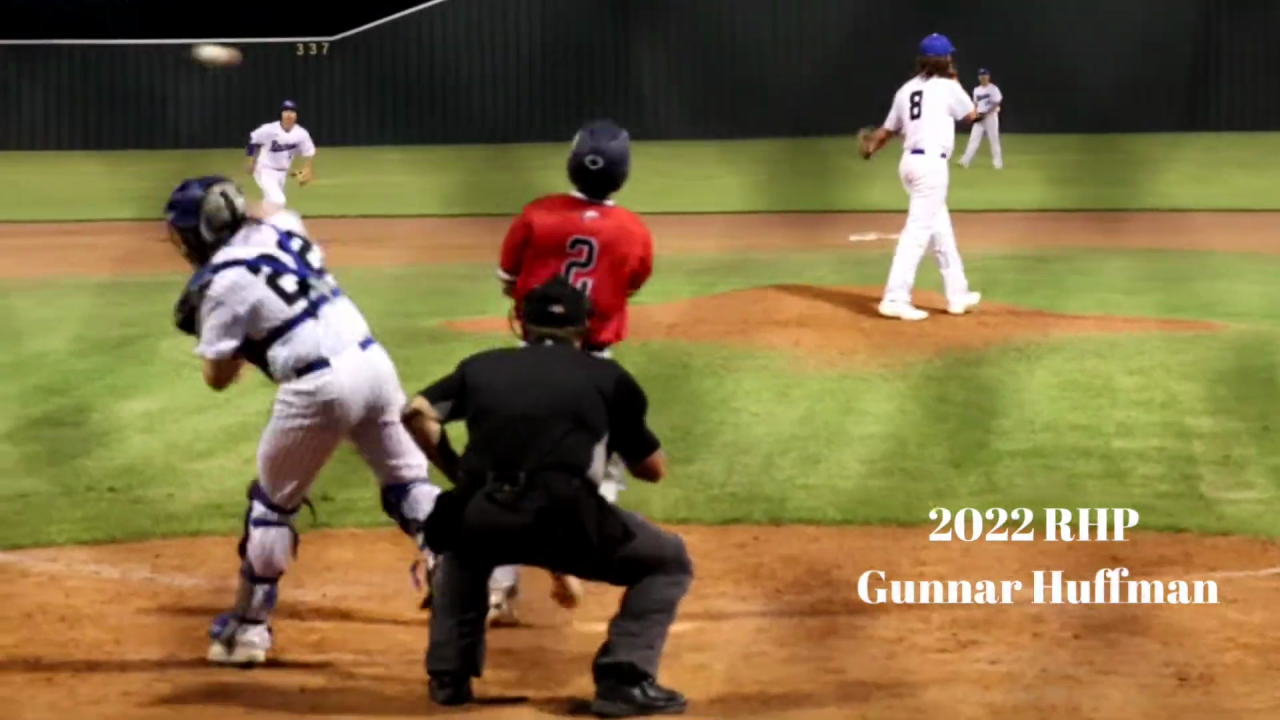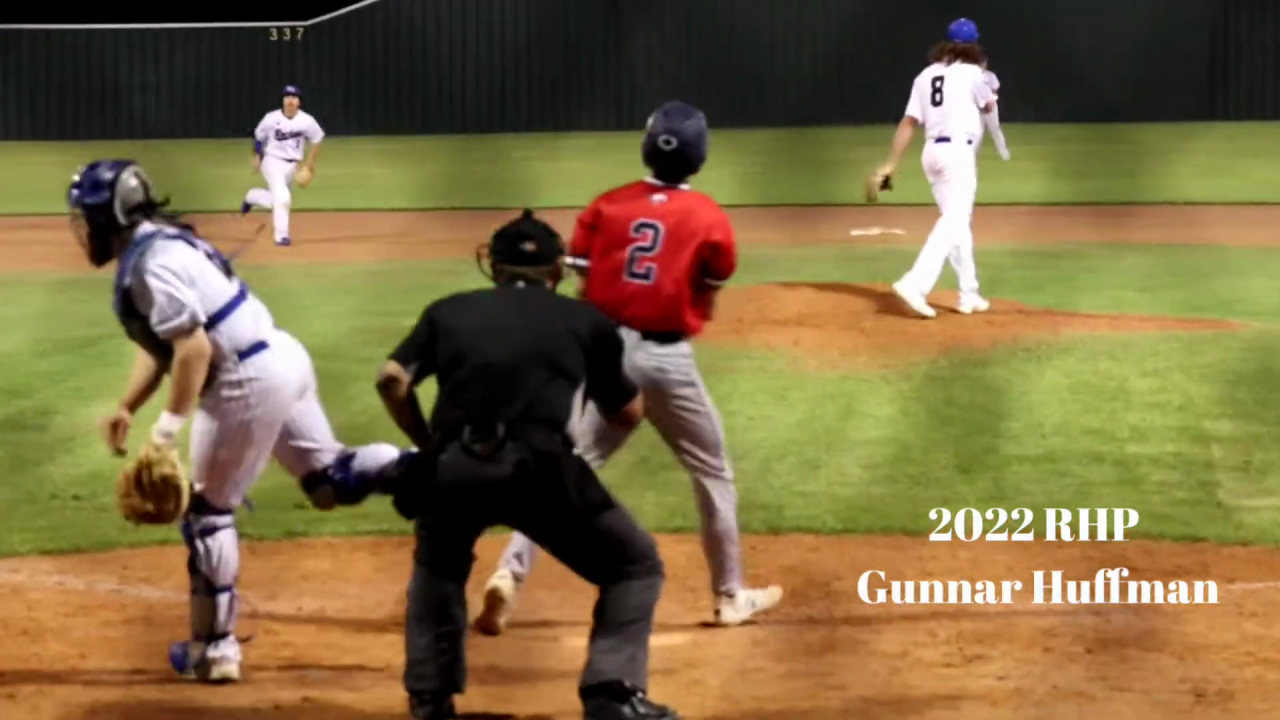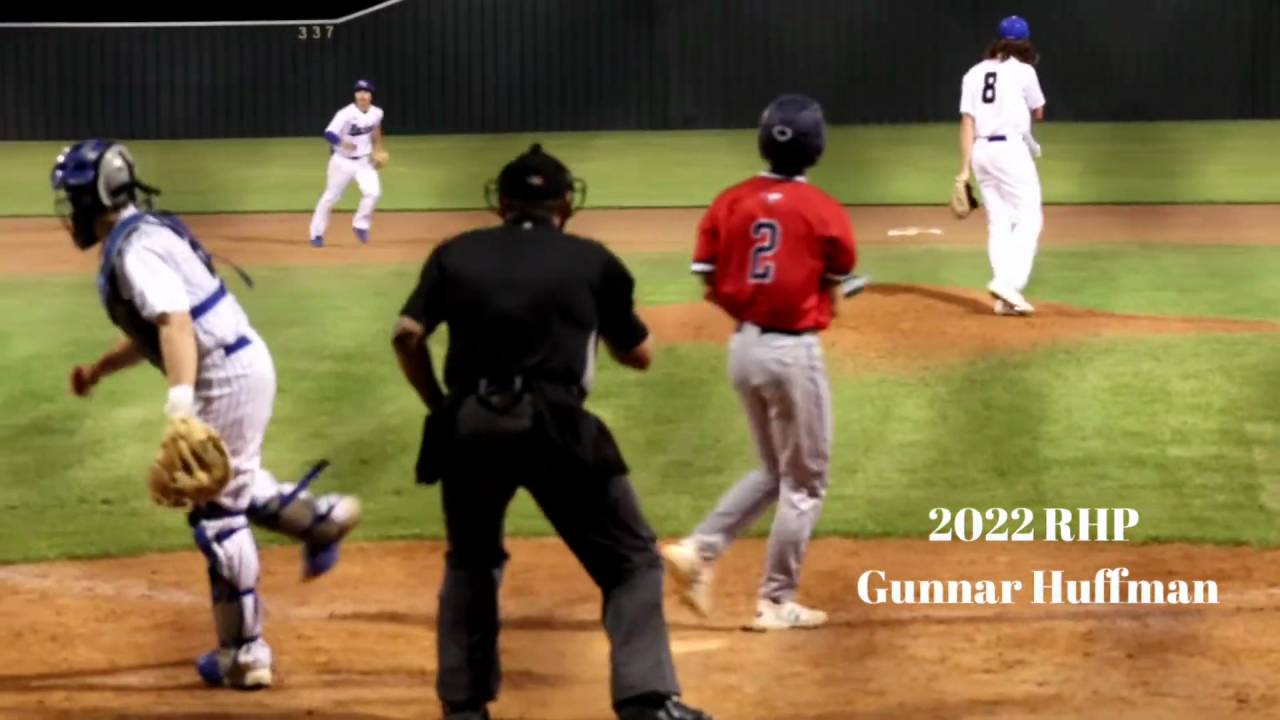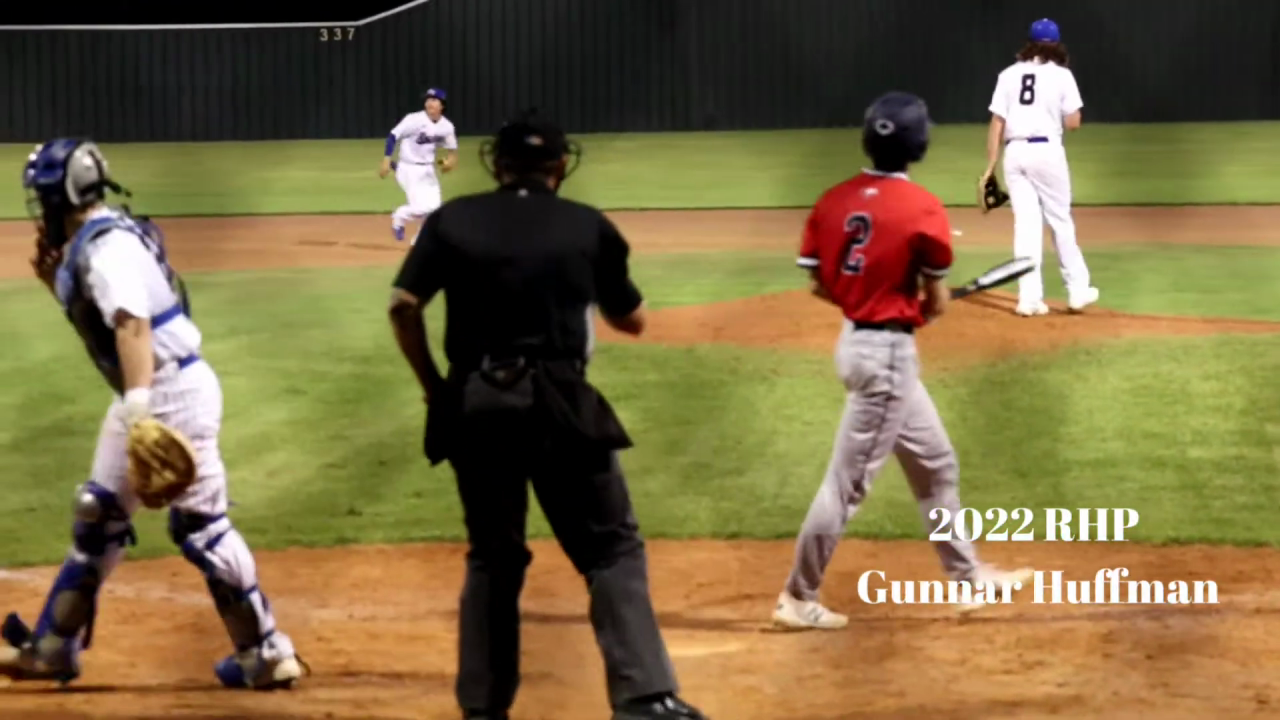
dt=0.2s
person 1, frame 1
left shoulder: (482, 365)
right shoulder: (607, 375)
left elbow: (416, 413)
right elbow: (653, 470)
left wrist: (458, 475)
left hip: (482, 516)
right hip: (562, 517)
left knee: (462, 553)
right knee: (668, 563)
left ankle: (448, 677)
right ankle: (623, 681)
person 1, frame 2
left shoulder: (448, 310)
right shoulder: (582, 318)
left elbow: (391, 379)
right elbow: (629, 415)
left wrist: (428, 447)
left hip: (453, 471)
right hip: (538, 471)
left knee: (437, 567)
right knee: (636, 567)
person 1, frame 3
left shoulder: (456, 252)
right shoulder: (592, 259)
left elbow: (407, 334)
right elbow: (639, 355)
left wrist: (440, 408)
left hip: (470, 427)
right hip: (555, 427)
left knee: (471, 561)
right knee: (626, 562)
person 1, frame 4
left shoulder: (452, 219)
right shoulder: (589, 226)
left elbow: (403, 307)
right elbow: (633, 320)
left wrist: (431, 383)
left hip: (474, 406)
right hip: (558, 406)
left knee: (494, 559)
right knee: (608, 551)
person 2, frame 1
left shoulder: (536, 216)
right shoulder: (635, 233)
left elbow: (509, 284)
right elbow: (625, 299)
right knee: (614, 469)
left ankle: (499, 593)
person 2, frame 2
left shoulder: (607, 206)
right shoulder: (710, 219)
left elbow: (581, 284)
right elbow: (710, 302)
right hip: (668, 357)
right knee: (714, 474)
left ankle: (510, 573)
right ankle: (731, 596)
person 2, frame 3
left shoulder: (729, 205)
right shoulder: (827, 213)
left elbow: (710, 289)
right elbow: (832, 299)
left hip: (746, 346)
right hip: (795, 351)
left knee: (777, 472)
right knee: (805, 481)
left ankle: (696, 549)
right ankle: (776, 602)
person 2, frame 4
left shoulder: (833, 199)
right shoulder: (923, 208)
left elbow: (818, 283)
right elbow: (935, 299)
left hip: (853, 339)
right hip: (889, 351)
left knee: (933, 464)
right knee: (847, 479)
left ankle: (970, 576)
right ankle: (798, 599)
person 3, frame 1
left shoulder: (219, 286)
right shoulder: (278, 229)
left elbow: (219, 376)
left hip: (319, 391)
right hip: (371, 364)
left knee: (272, 505)
right knee: (407, 482)
left ankle: (246, 633)
person 3, frame 2
left shoulder: (152, 263)
right shoulder: (144, 253)
left elbow: (195, 346)
right elbow: (157, 344)
left wrist: (170, 423)
right wrist: (125, 407)
left hip: (248, 381)
right hip: (279, 361)
left knee: (208, 512)
right knee: (329, 470)
person 3, frame 3
left shoulder: (139, 248)
right shoulder: (130, 241)
left elbow: (176, 324)
right elbow: (152, 328)
left wrist: (179, 404)
right wrist: (100, 368)
left hip: (229, 379)
right hip: (219, 377)
left knee: (216, 516)
right knee: (219, 495)
right ankle: (320, 517)
person 3, frame 4
left shoulder: (108, 244)
right shoulder: (83, 243)
left elbow: (133, 326)
right elbow: (96, 322)
left wrist: (140, 404)
right wrist: (48, 277)
left hip: (174, 393)
right hip: (145, 397)
left knee: (200, 527)
right knee: (98, 513)
right ankle: (54, 645)
person 4, frame 1
left shoulder: (907, 89)
right shoulder: (948, 87)
left elbow: (888, 130)
right elbow: (971, 115)
left wrist: (870, 148)
left hip: (910, 162)
right hip: (931, 165)
left knee: (941, 227)
right knee: (917, 232)
left ankle: (958, 293)
right ankle: (895, 299)
person 4, frame 2
left shoulder: (925, 76)
right shoulder: (971, 72)
left elbow: (908, 124)
right elbow: (987, 106)
left wrist: (891, 164)
left hip: (931, 152)
right hip: (957, 151)
left knee: (956, 221)
right knee: (952, 224)
left ankle: (968, 295)
right ankle: (914, 284)
person 4, frame 3
left shoulder: (974, 73)
right shoulder: (1024, 71)
left elbow: (967, 124)
right elbow: (1037, 114)
left wrist: (965, 168)
left hip: (981, 151)
right hip: (1010, 149)
left knee: (999, 224)
right knee: (1029, 219)
left ankle: (1005, 297)
right ankle: (1006, 284)
person 4, frame 4
left shoulder: (1009, 75)
right shoulder: (1062, 75)
left elbow: (997, 123)
right elbow: (1074, 123)
left wrist: (991, 166)
left hip: (1015, 153)
right hip: (1047, 152)
left knee: (1026, 225)
right knee: (1061, 221)
left ankle: (1030, 298)
right ankle: (1078, 290)
